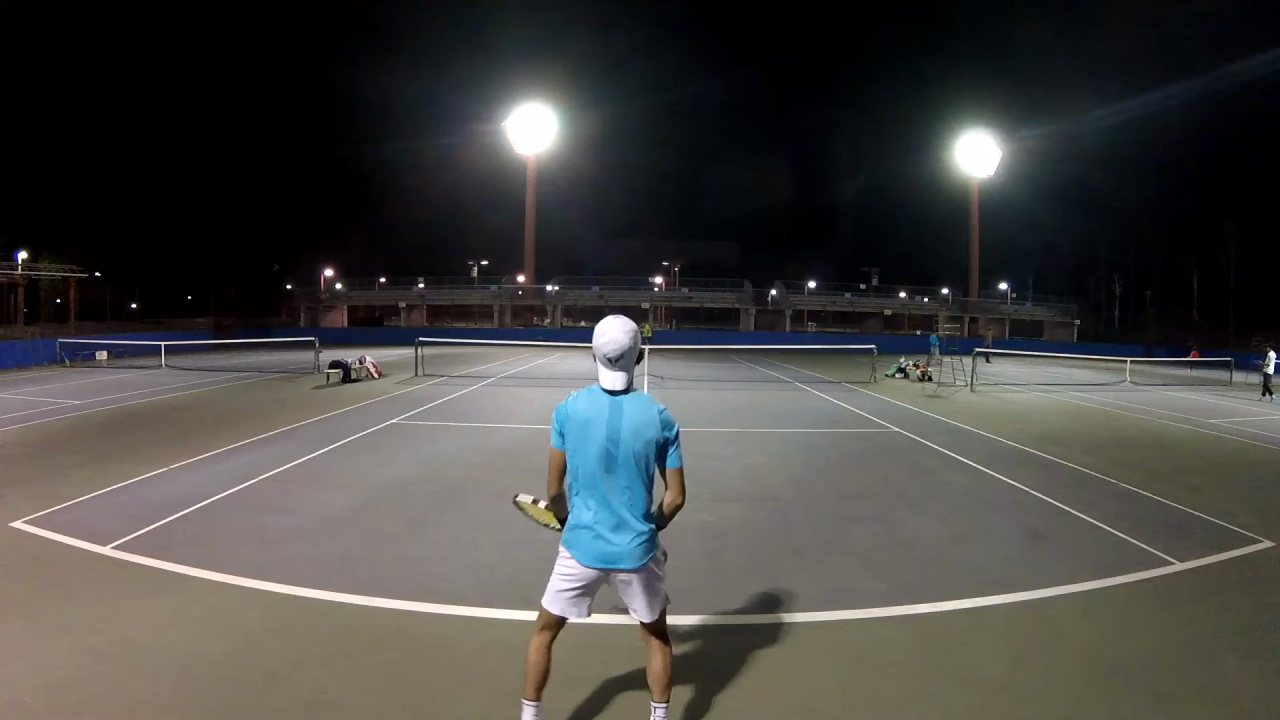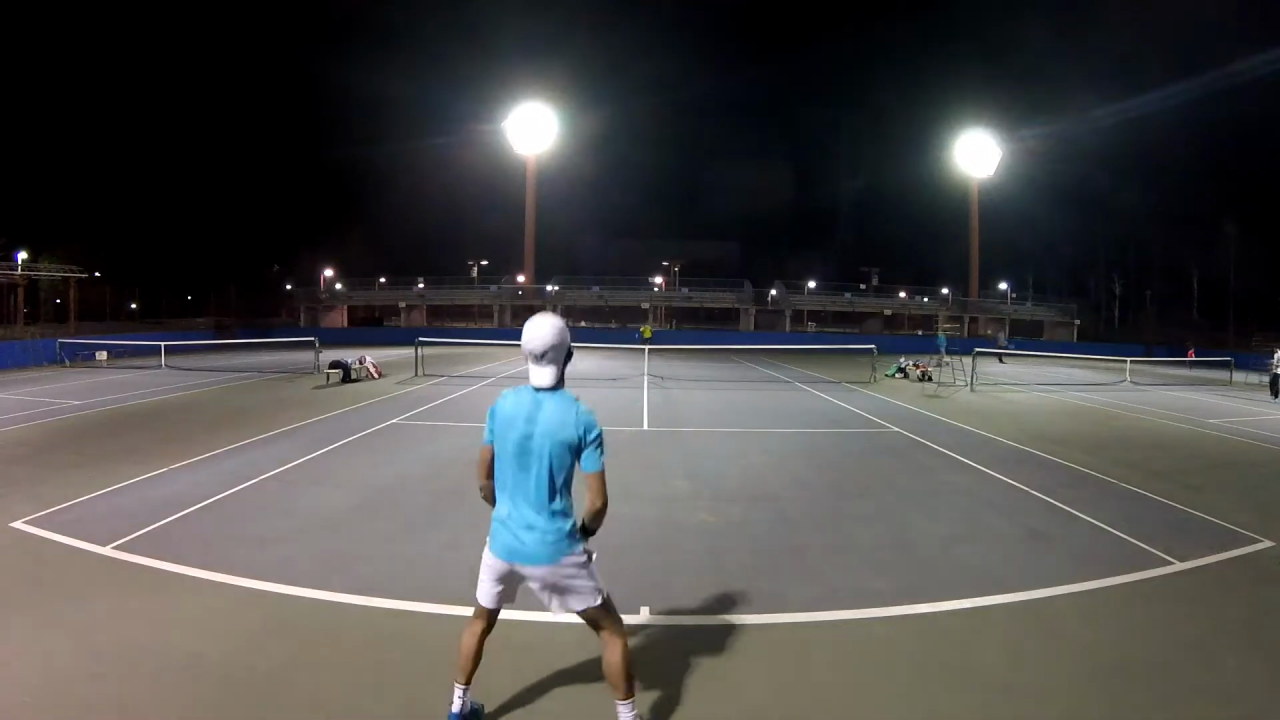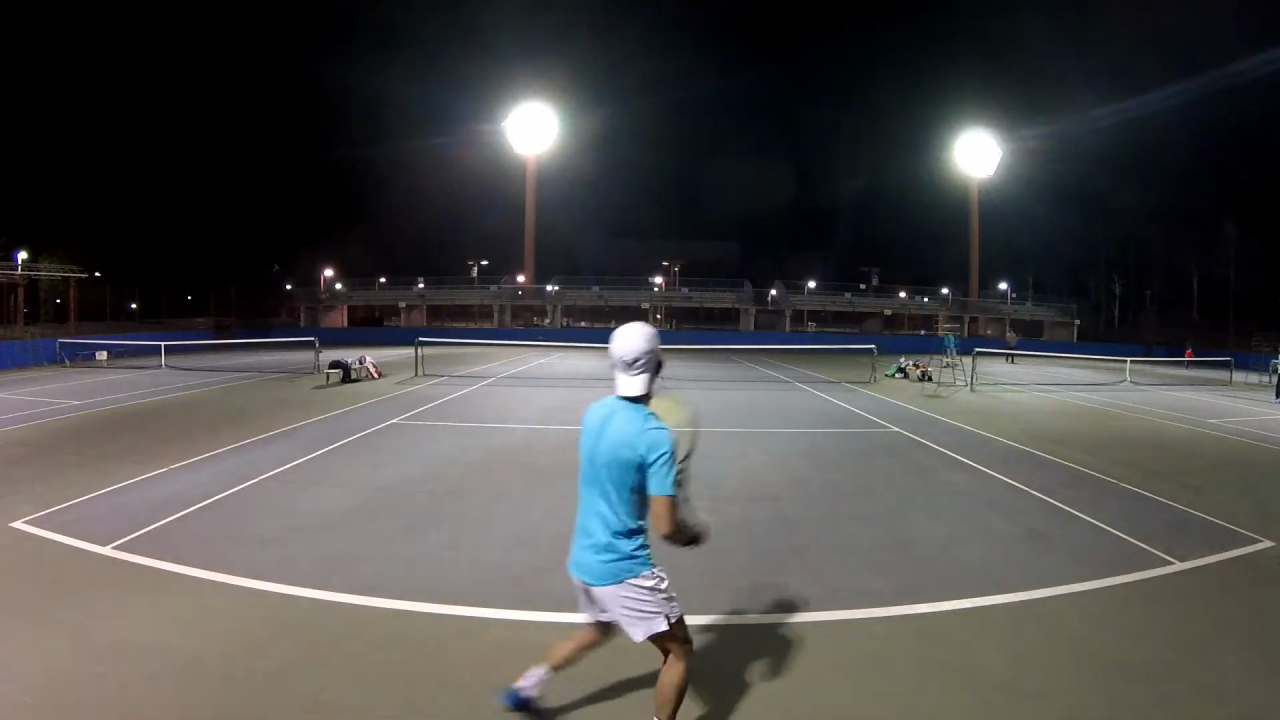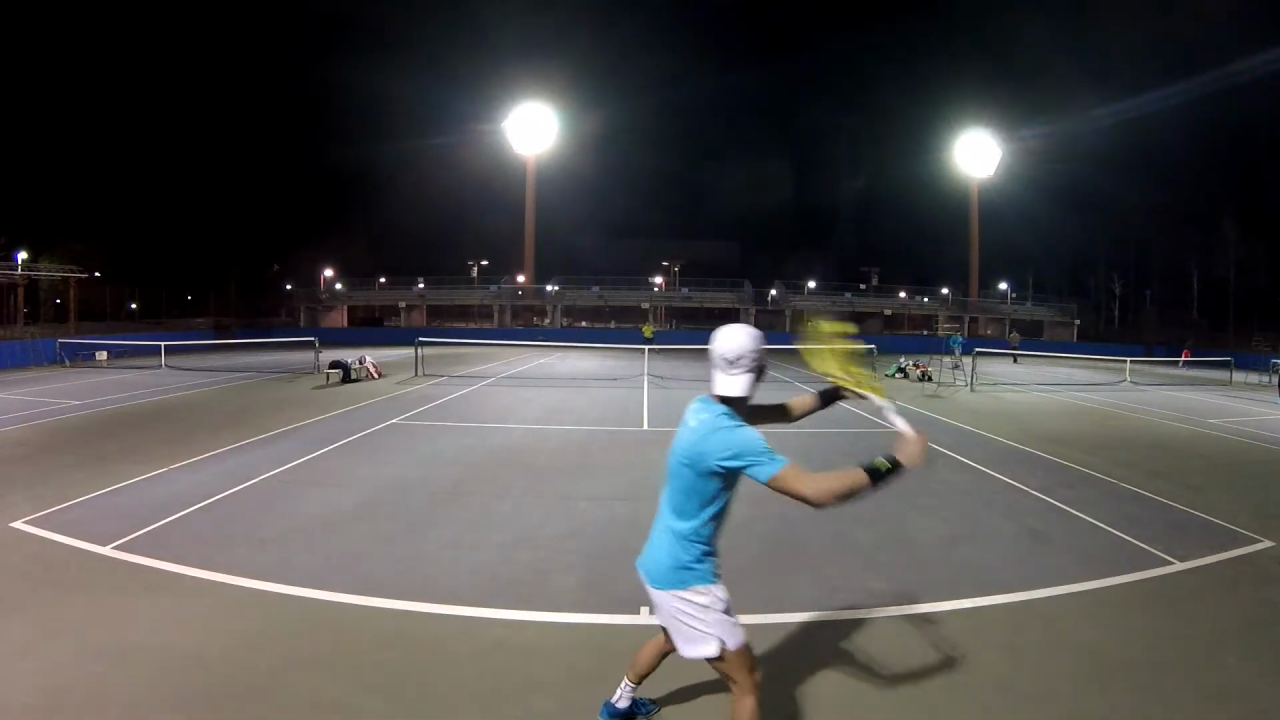
dt=0.5s
person 1, frame 1
left shoulder: (568, 409)
right shoulder: (659, 417)
left elbow: (554, 491)
right elbow: (675, 497)
left hip: (581, 548)
right hip: (638, 551)
left knee: (544, 631)
right knee: (657, 636)
person 1, frame 2
left shoulder: (502, 404)
right shoulder: (581, 420)
left elbow: (484, 480)
right elbow: (597, 503)
right wrist: (582, 534)
left hip: (502, 544)
right hip: (554, 552)
left knee: (481, 621)
right knee: (611, 632)
person 1, frame 3
left shoulder: (595, 413)
right shoulder: (655, 436)
right elbow: (667, 529)
right wrist: (693, 535)
left hip: (584, 560)
right hip: (626, 570)
left knee: (598, 631)
right knee: (680, 652)
left ankle: (525, 686)
person 1, frame 4
left shoulder: (703, 408)
right shoulder: (731, 435)
left elbow: (780, 412)
right elbow: (813, 492)
left wrist: (836, 392)
right wrist: (892, 462)
left hip: (658, 566)
right hip: (686, 580)
left knee: (671, 635)
right knee: (745, 682)
